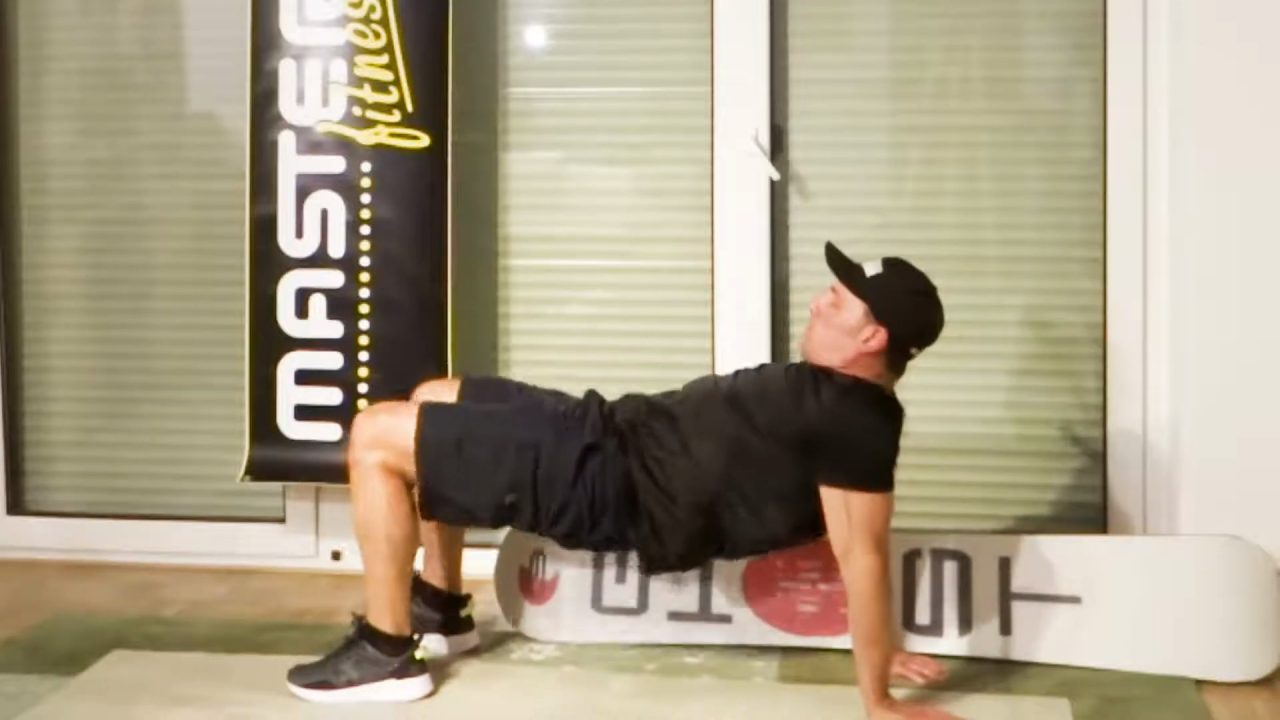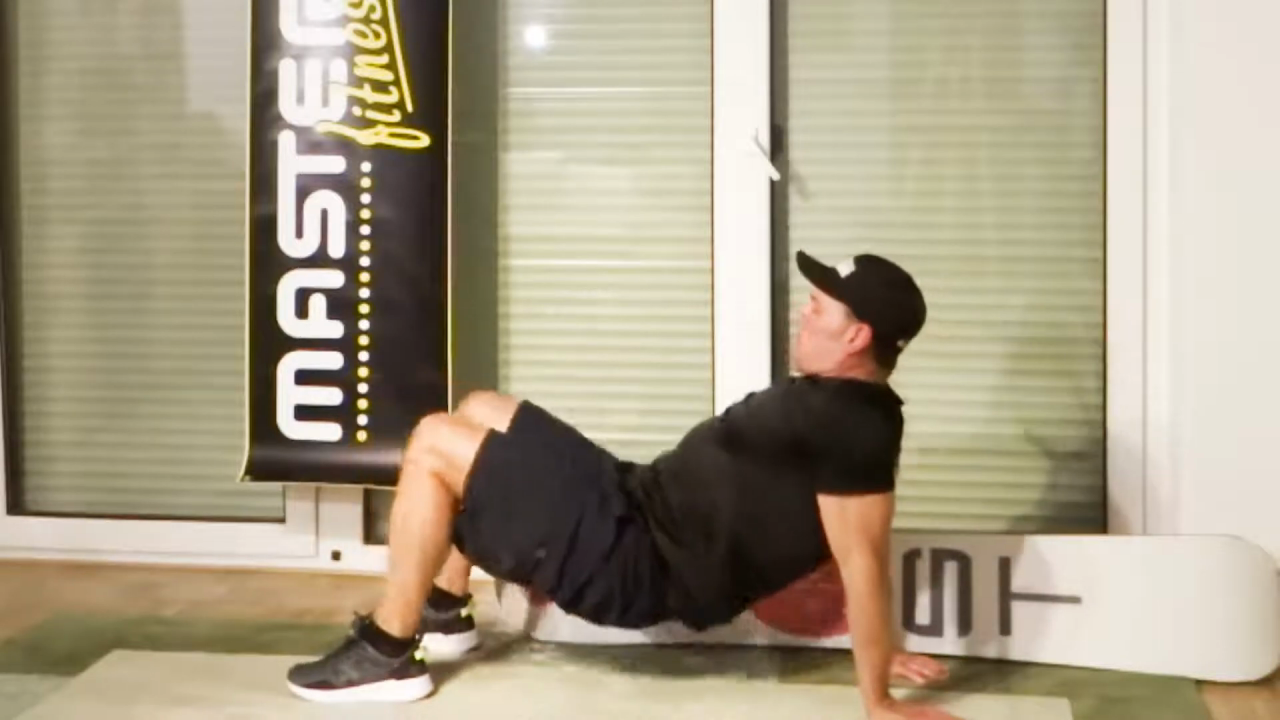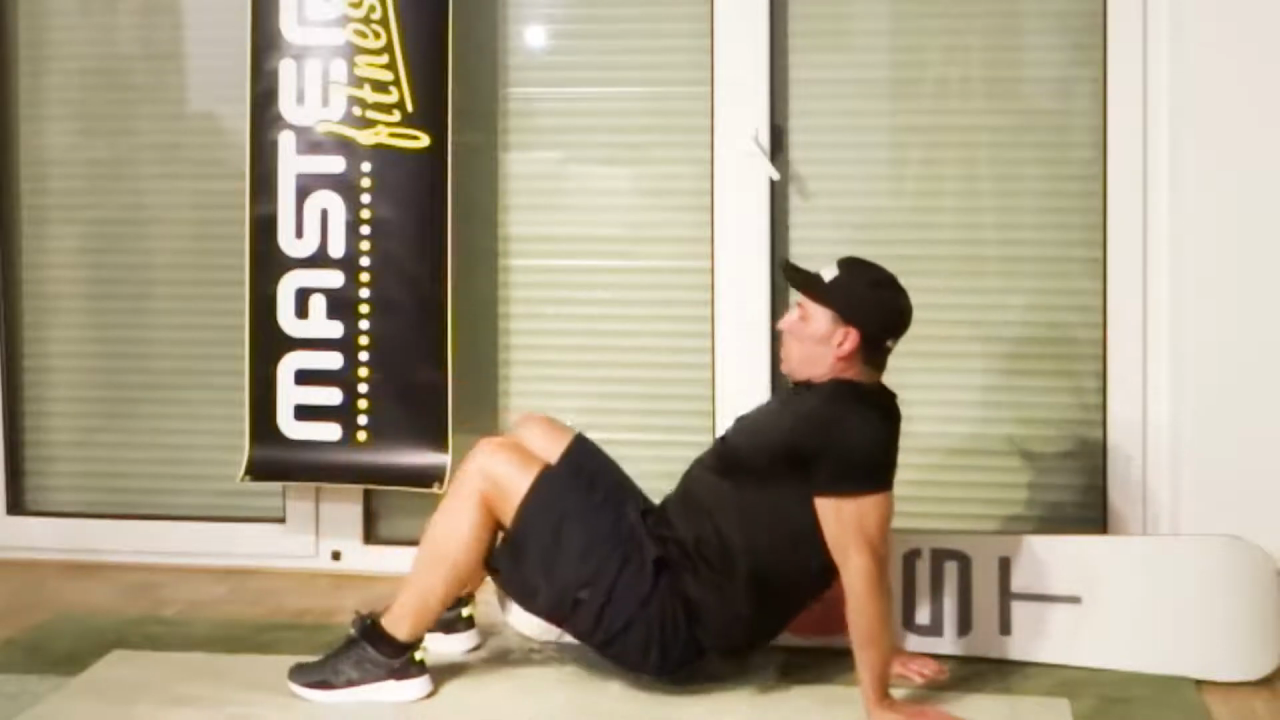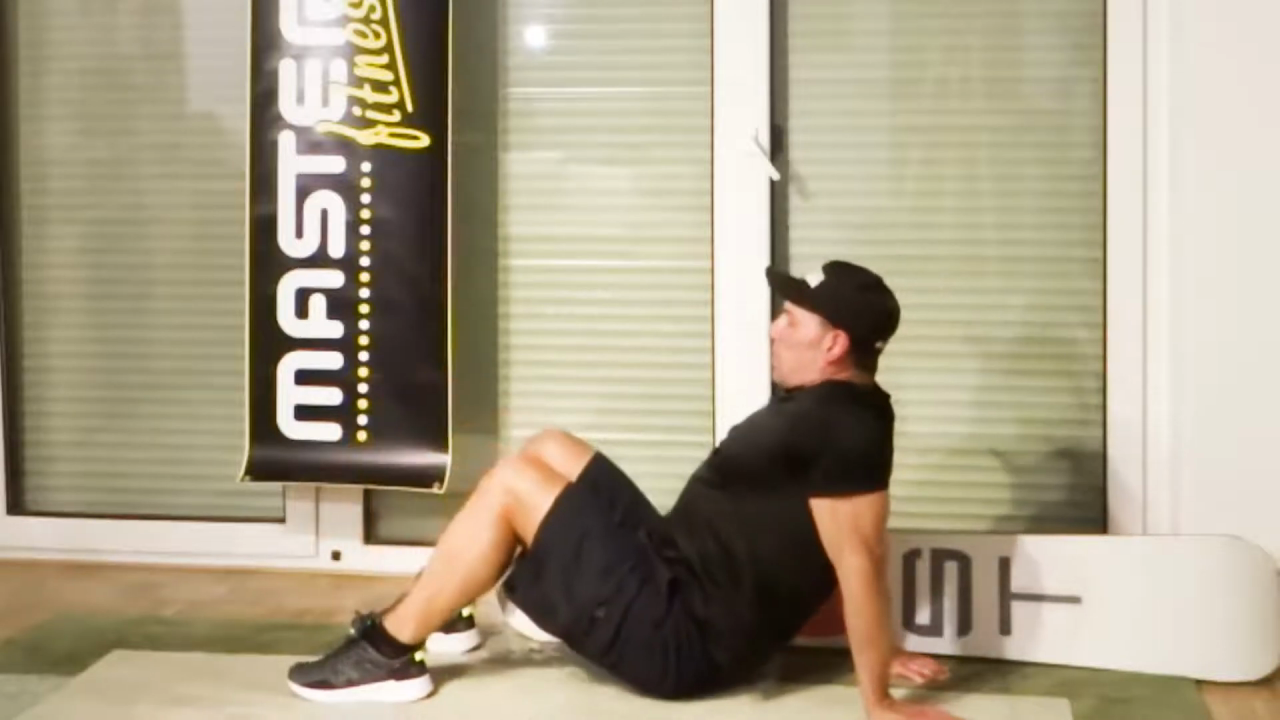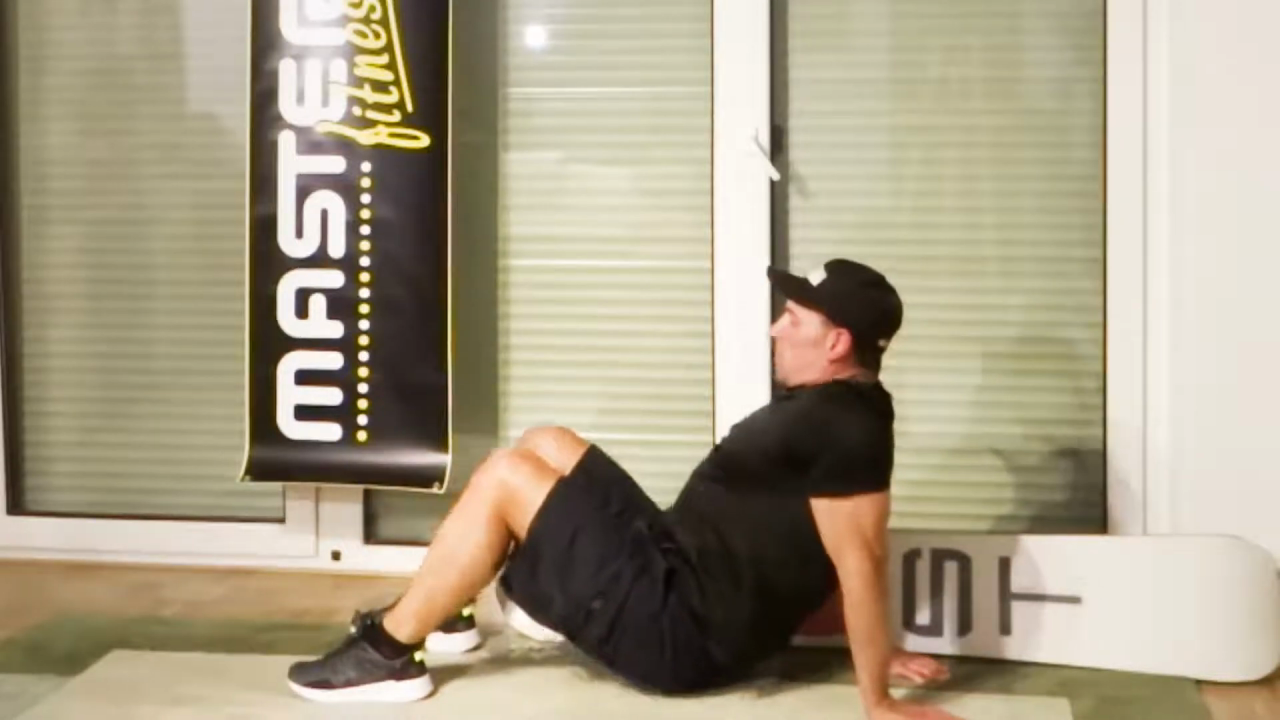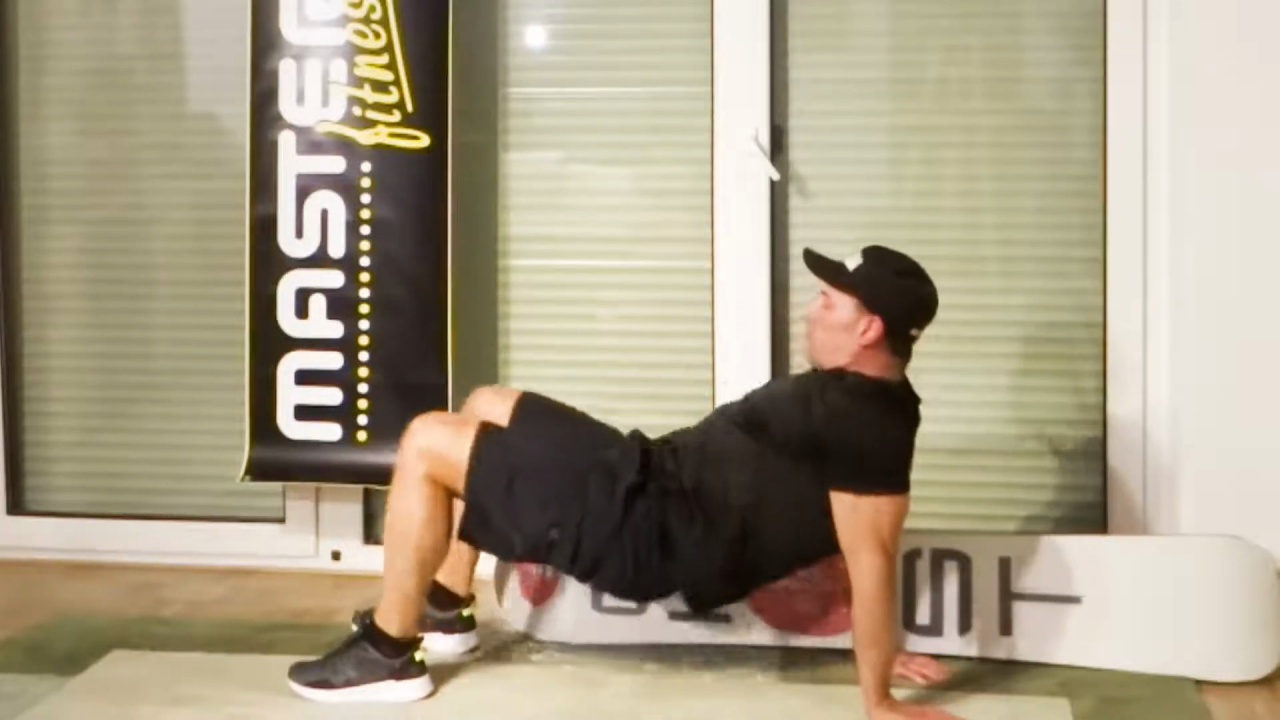
dt=0.4s
person 1, frame 1
left shoulder: (854, 423)
right shoulder: (842, 401)
left elbow: (862, 556)
left hip: (604, 478)
right hip: (611, 438)
left knee: (377, 438)
right knee: (433, 402)
left ankle: (386, 649)
right ankle: (439, 609)
person 1, frame 2
left shoulder: (852, 424)
right shoulder: (838, 400)
left elbow: (862, 559)
right elbow: (858, 555)
left hip: (632, 560)
right hip: (636, 505)
left knee: (435, 443)
right knee: (480, 412)
left ankle: (387, 651)
right ankle: (442, 610)
person 1, frame 3
left shoulder: (849, 424)
right shoulder: (830, 403)
left elbow: (861, 561)
left hip: (663, 613)
right hip: (660, 551)
left knee: (489, 465)
right knee: (534, 436)
left ankle: (389, 652)
right ankle: (439, 610)
person 1, frame 4
left shoulder: (842, 424)
right shoulder: (821, 405)
left elbow: (858, 561)
left hip: (677, 637)
right hip: (669, 567)
left knee: (512, 482)
right knee: (549, 450)
left ankle: (389, 653)
right ankle: (425, 612)
person 1, frame 5
left shoulder: (843, 425)
right shoulder: (824, 404)
left elbow: (859, 562)
left hip: (679, 628)
right hip: (672, 560)
left knee: (505, 476)
right knee: (546, 444)
left ankle: (389, 652)
right ankle: (429, 610)
person 1, frame 6
left shoulder: (867, 422)
right shoulder: (853, 395)
left elbow: (871, 559)
left hip: (649, 532)
right hip: (652, 480)
left knee: (428, 442)
right knee: (489, 406)
left ankle: (388, 650)
right ankle: (444, 608)
